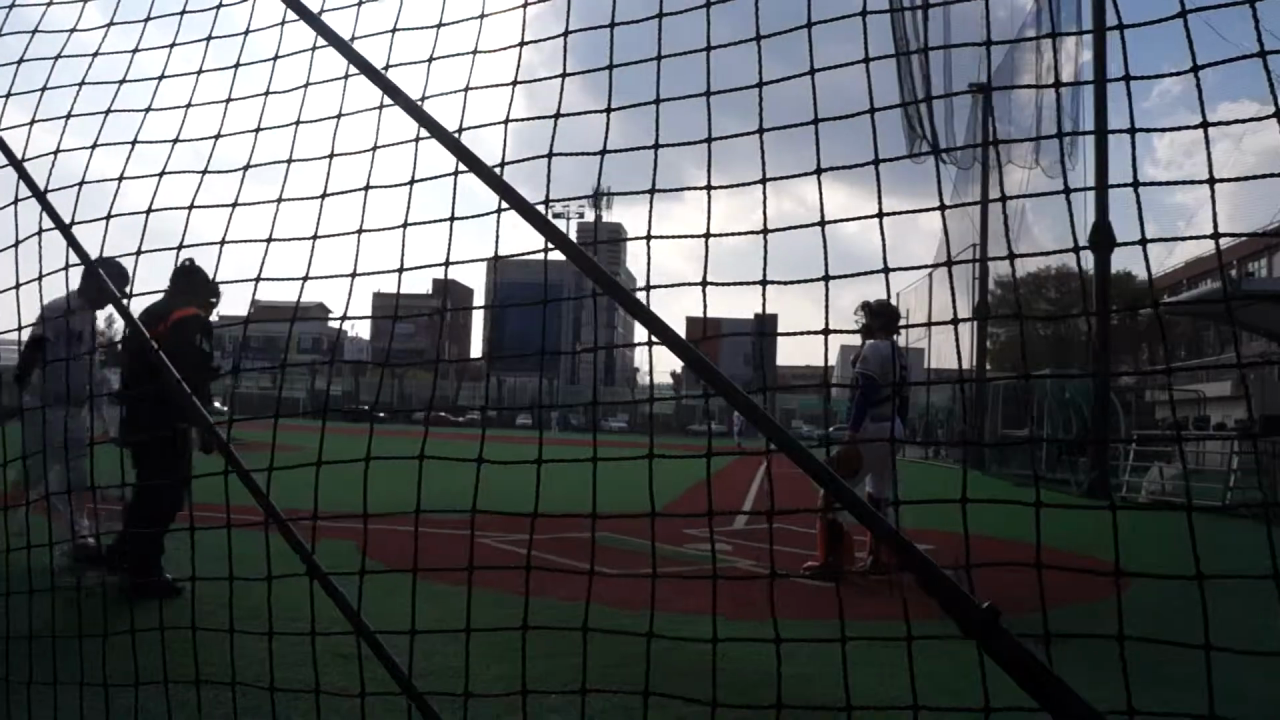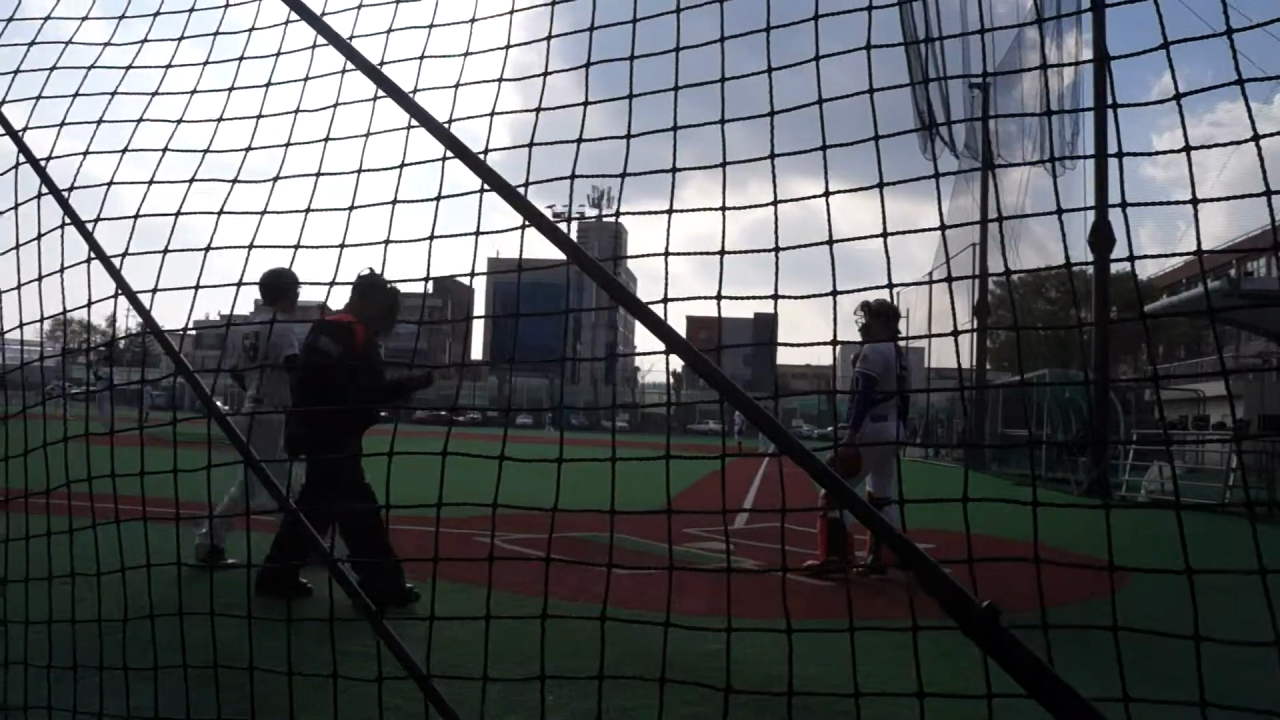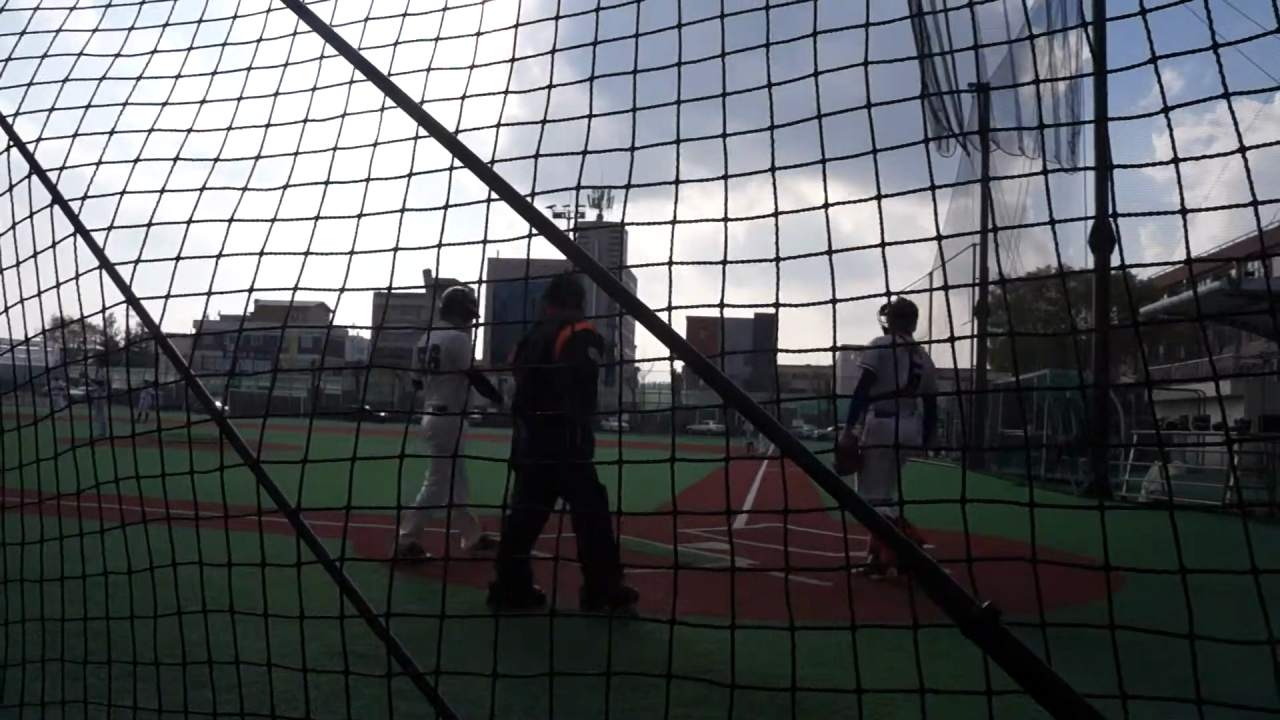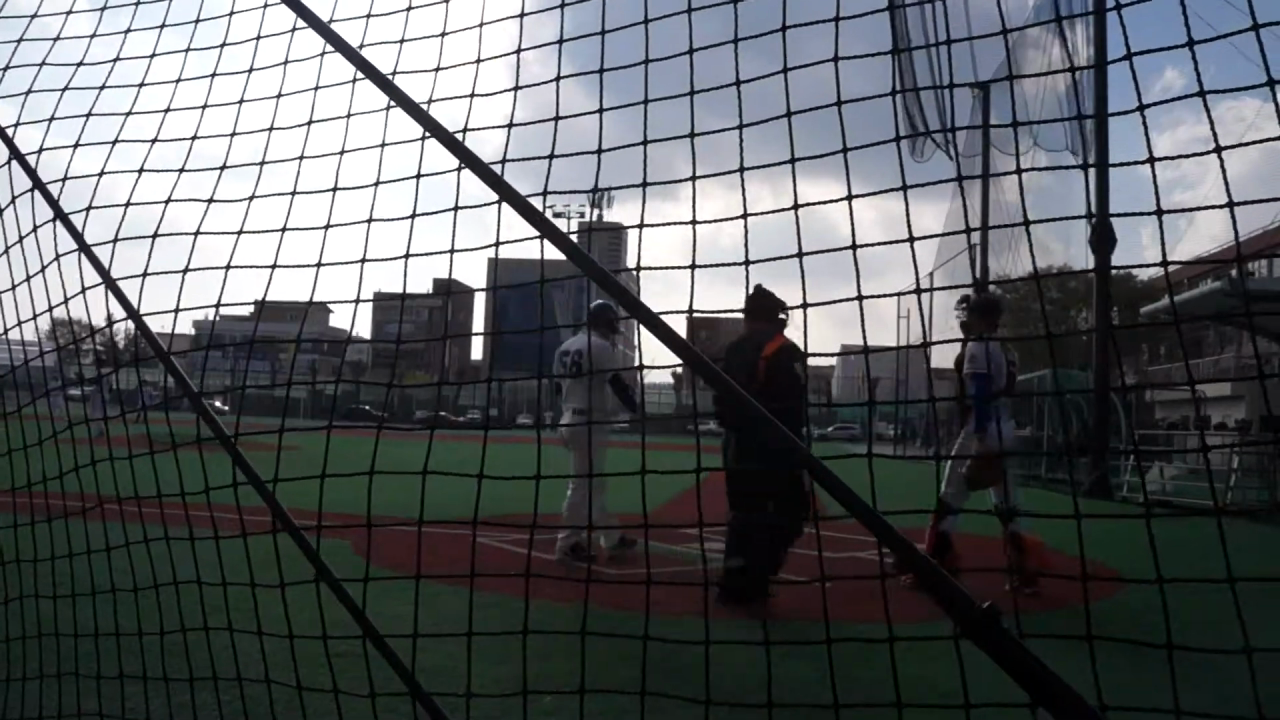
dt=1s
person 1, frame 1
left shoulder: (148, 315)
right shoulder: (192, 321)
right elbow: (194, 380)
right wrist: (205, 427)
left hip: (139, 418)
right hip: (167, 422)
left knee: (151, 493)
right knee: (161, 497)
left ankle: (128, 554)
right ankle: (143, 573)
person 1, frame 2
left shoulder: (361, 337)
right shoulder: (337, 330)
left elbow: (372, 391)
right elbow: (311, 381)
left wrist: (410, 384)
right wrist: (304, 427)
left hip: (339, 437)
right hip: (328, 437)
left knee: (316, 507)
right knee: (357, 508)
left ankle: (278, 575)
right ankle: (381, 585)
person 1, frame 3
left shoulder: (531, 336)
right shoulder: (581, 335)
right elbow: (580, 387)
right wrist: (584, 431)
left hip: (526, 437)
right hip: (561, 438)
left knee: (527, 512)
right knee: (591, 509)
left ankle: (510, 585)
right ankle: (603, 588)
person 1, frame 4
left shoulder: (729, 354)
right shoulder: (783, 351)
left elbow: (721, 406)
right elbow: (793, 403)
right wrist: (795, 439)
left hip: (735, 447)
right hip: (769, 446)
left knee: (745, 516)
right knee: (794, 508)
left ankle: (739, 582)
right ankle: (750, 572)
person 2, frame 1
left shoulder: (88, 316)
right shoulder: (58, 310)
right elbow: (33, 352)
left wrist: (87, 403)
right wrist: (20, 393)
left hip: (77, 409)
right hip: (49, 406)
left knee: (77, 477)
right knee: (35, 477)
left ankle: (79, 540)
person 2, frame 2
left shoulder: (244, 328)
right shoulder: (281, 326)
left elbow: (236, 372)
right elbow: (293, 369)
left hip: (254, 411)
right hip: (269, 414)
left knee: (281, 481)
right knee: (251, 483)
right ankle: (208, 542)
person 2, frame 3
left shoulder: (423, 340)
right shoulder: (457, 338)
left elbow: (419, 381)
right elbow: (475, 377)
right wrist: (501, 401)
left hip: (431, 417)
right hip: (449, 420)
left knee: (458, 482)
right knee: (436, 485)
left ankle: (473, 537)
right ankle: (406, 541)
person 2, frame 4
left shoulder: (564, 347)
right shoulder: (601, 347)
left elbow: (559, 386)
right elbow: (617, 385)
right wrist: (637, 414)
left hip: (569, 421)
right hip: (588, 422)
left knee: (593, 483)
right knee: (581, 485)
left ankle: (611, 538)
right ankle: (567, 543)
person 3, frame 1
left shoulder: (873, 348)
right shoulder: (899, 353)
left elbow: (864, 395)
right elbow: (903, 399)
left wrist: (851, 436)
left hip: (873, 430)
right hip: (893, 430)
right knee: (881, 497)
left ankle: (833, 560)
right ankle: (879, 559)
person 3, frame 2
left shoulder: (873, 349)
right shoulder: (900, 354)
left elbow: (863, 396)
right elbow: (904, 400)
left wrist: (850, 434)
left hip: (872, 429)
right hip: (894, 430)
right knee: (883, 497)
left ankle: (834, 558)
right ankle: (878, 559)
person 3, frame 3
left shoulder: (880, 346)
right shoulder: (924, 358)
left elbow: (863, 389)
right elbow: (931, 405)
left wrist: (848, 428)
right wrist: (923, 440)
left hip: (881, 425)
right hip: (909, 430)
left knee: (870, 497)
right knee: (885, 496)
right ankle: (878, 559)
person 3, frame 4
left shoulder: (977, 347)
right shoulder: (1004, 350)
left elbow: (980, 396)
left wrist: (980, 439)
left hip: (983, 431)
right hip: (1004, 429)
left knee: (949, 502)
right knee: (1007, 506)
right ankle: (1025, 573)
